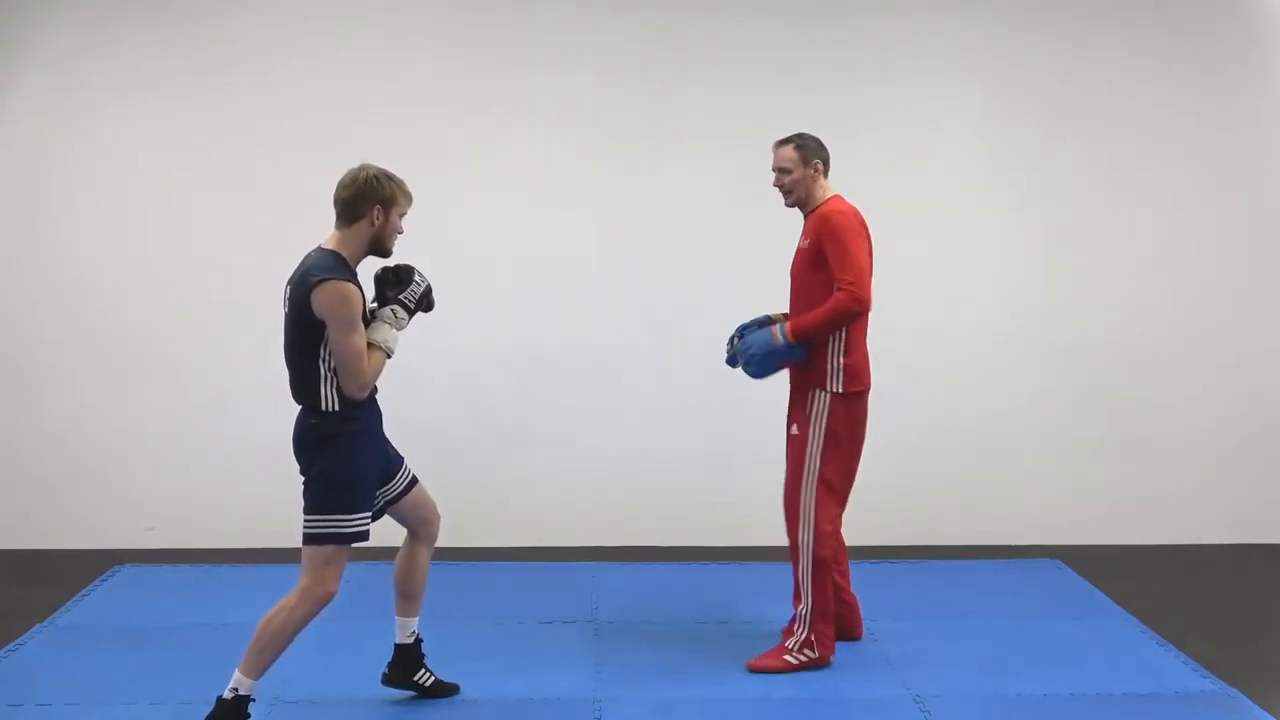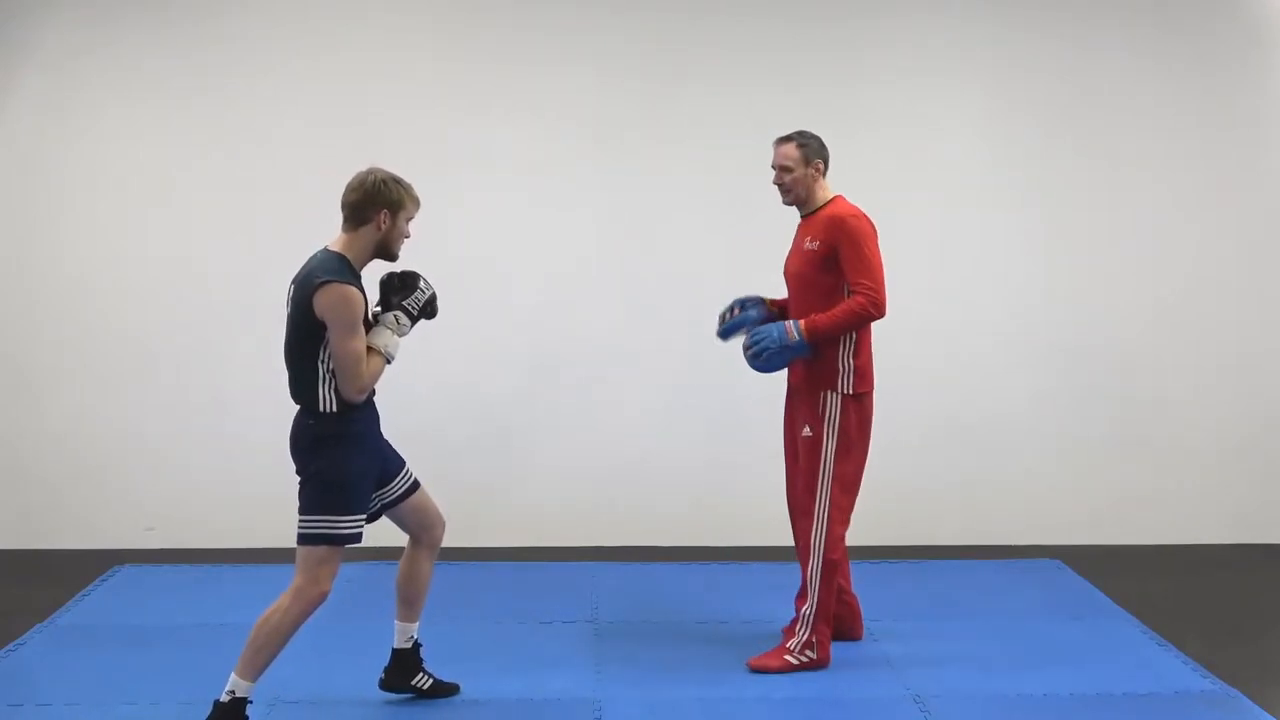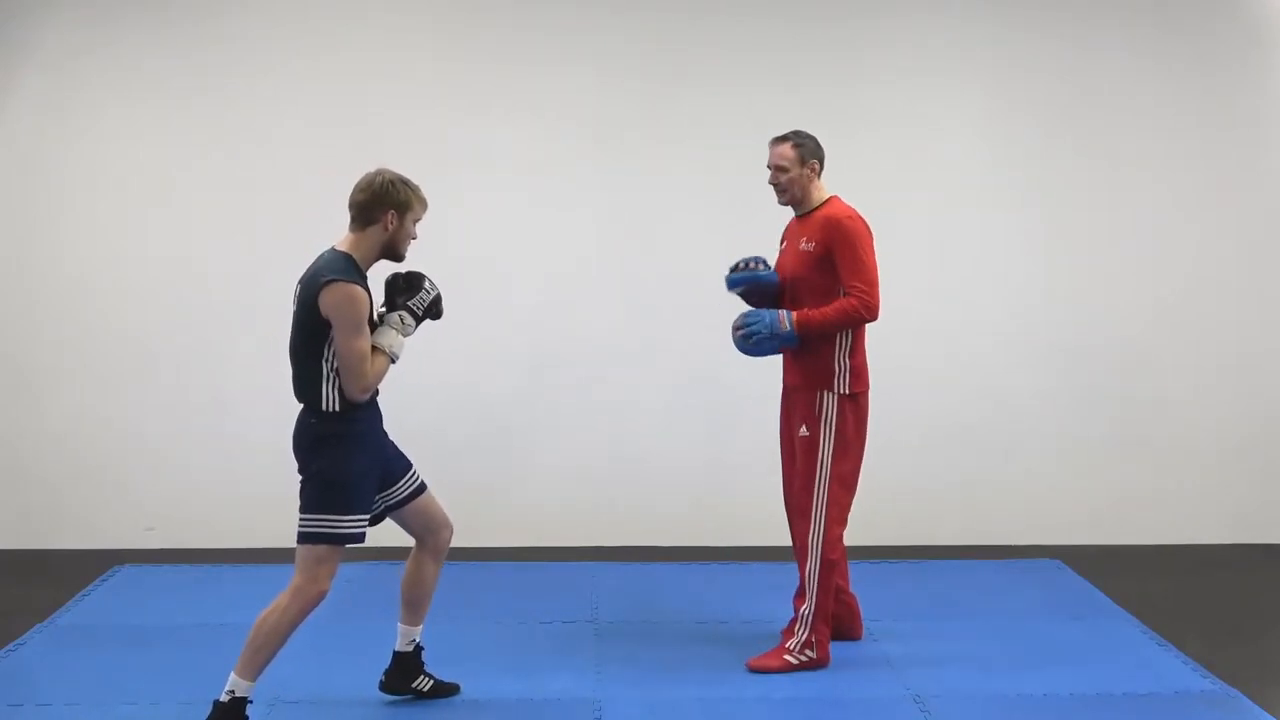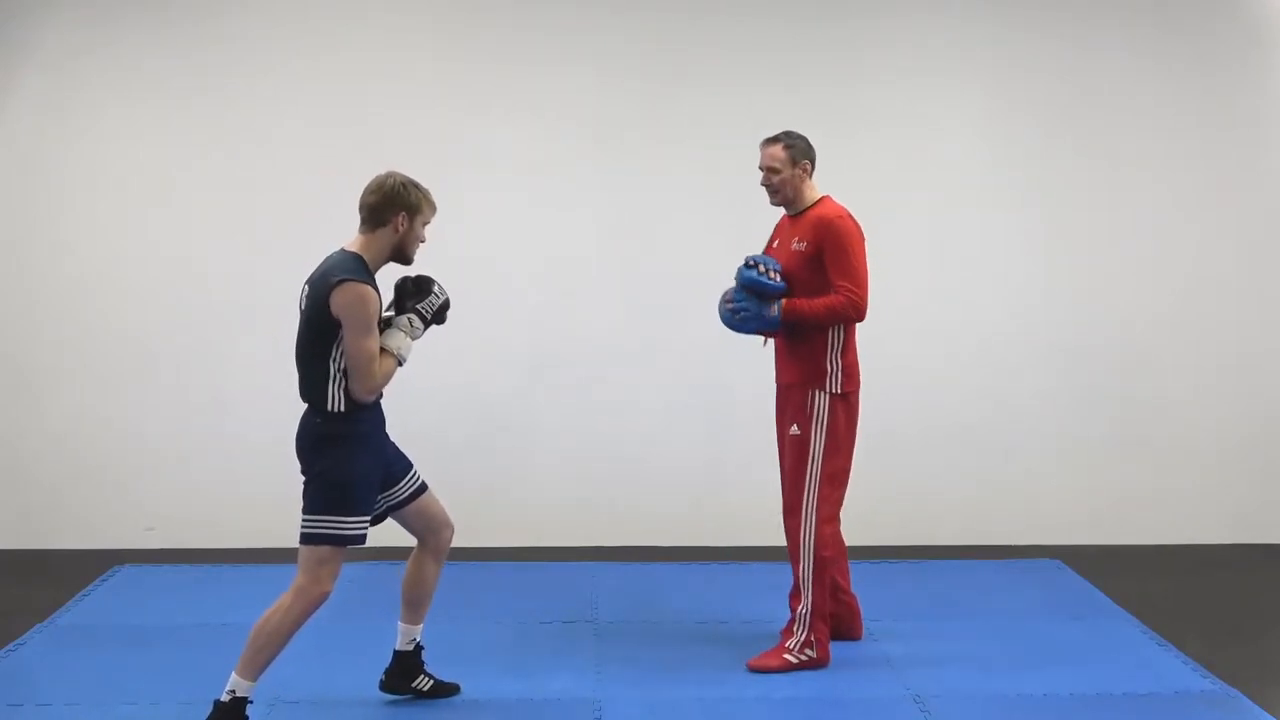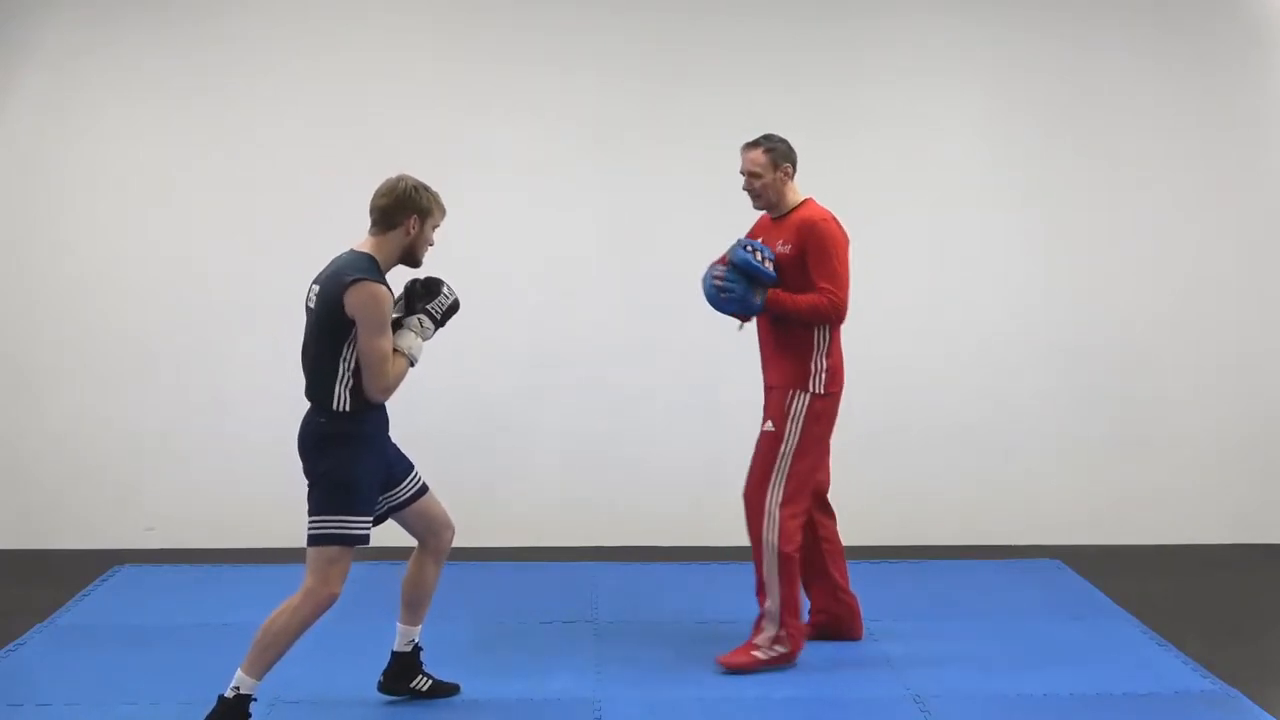
dt=0.2s
person 1, frame 1
left shoulder: (322, 267)
right shoulder: (335, 285)
right elbow: (358, 381)
left wrist: (386, 310)
right wrist: (392, 315)
left hip: (357, 431)
right hip: (336, 440)
left knee: (425, 523)
right knee: (318, 586)
left ankle: (406, 660)
person 1, frame 2
left shoulder: (327, 269)
right shoulder: (338, 288)
right elbow: (356, 384)
left wrist: (389, 315)
right wrist: (395, 322)
left hip: (358, 435)
right hip: (332, 442)
left knee: (429, 529)
right knee: (311, 587)
left ankle: (403, 664)
person 1, frame 3
left shoulder: (336, 269)
right shoulder: (344, 287)
right elbow: (359, 383)
left wrist: (395, 315)
right wrist: (401, 323)
left hip: (363, 435)
right hip: (335, 442)
left knee: (437, 534)
right knee: (310, 586)
left ankle: (404, 666)
person 1, frame 4
left shoulder: (340, 269)
right shoulder: (355, 288)
right elbow: (366, 385)
left wrist: (401, 318)
right wrist: (408, 324)
left hip: (363, 435)
right hip: (338, 442)
left knee: (438, 532)
right knee: (313, 586)
left ankle: (405, 665)
person 1, frame 5
left shoulder: (344, 270)
right shoulder: (369, 288)
right elbow: (379, 385)
left wrist: (404, 320)
right wrist: (420, 326)
left hip: (362, 436)
right hip: (341, 442)
left knee: (438, 533)
right knee: (323, 587)
left ankle: (402, 666)
person 2, frame 1
left shoulder: (837, 219)
right shoulder: (820, 222)
left elbow: (853, 300)
left wrist: (787, 333)
right wrist: (774, 325)
left hip: (832, 386)
right hip: (817, 383)
left knee: (811, 510)
right knee: (815, 505)
left ankle: (809, 640)
right ankle: (839, 616)
person 2, frame 2
left shoulder: (847, 222)
right shoulder: (807, 227)
left elbow: (870, 301)
left wrist: (802, 331)
right wrist: (765, 309)
left hip: (838, 389)
right hip: (807, 386)
left knee: (821, 511)
right knee: (810, 507)
left ankle: (809, 640)
right ankle: (840, 615)
person 2, frame 3
left shoulder: (842, 223)
right shoulder: (795, 228)
left elbow: (865, 304)
left wrist: (793, 323)
right wrist: (757, 286)
left hip: (833, 389)
right hip: (800, 385)
left knee: (818, 511)
right knee: (805, 506)
left ankle: (807, 640)
right ankle: (839, 615)
person 2, frame 4
left shoulder: (833, 223)
right shoulder: (785, 227)
left elbow: (852, 304)
right elbow: (767, 294)
left wrist: (778, 310)
left hip: (824, 387)
right hip: (795, 384)
left knee: (807, 506)
right knee: (815, 503)
left ankle: (808, 638)
right ankle: (840, 614)
person 2, frame 5
left shoulder: (817, 226)
right shoulder: (763, 227)
left elbow: (831, 306)
right elbow: (731, 289)
left wrist: (763, 297)
right wrist: (730, 273)
left hip: (807, 386)
right hip: (785, 384)
left knee: (770, 500)
right knee: (805, 502)
left ankle: (777, 634)
right ankle: (837, 614)
